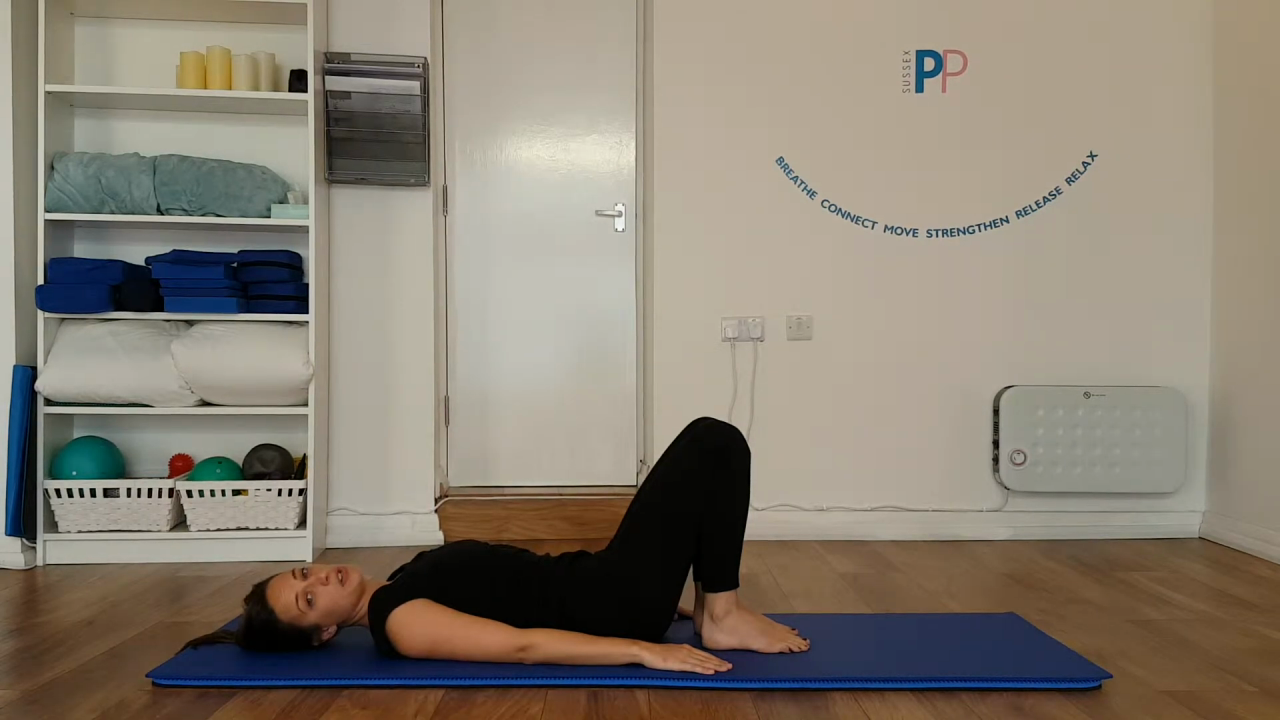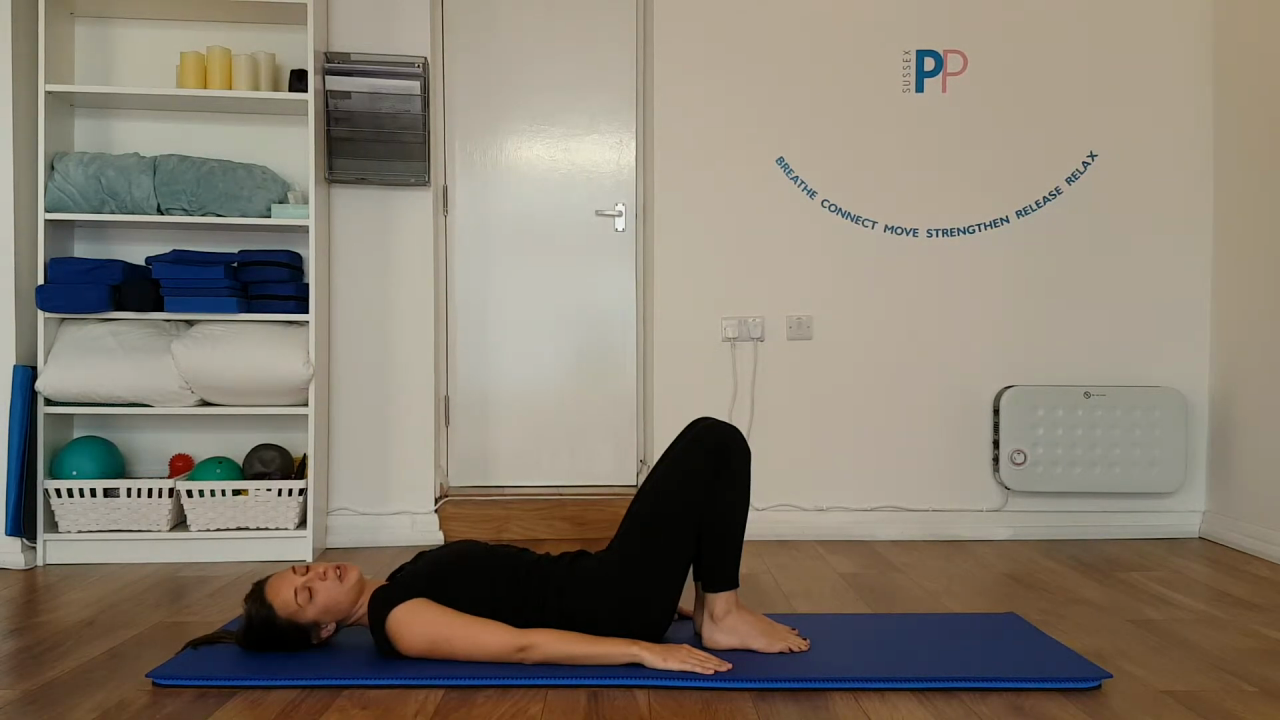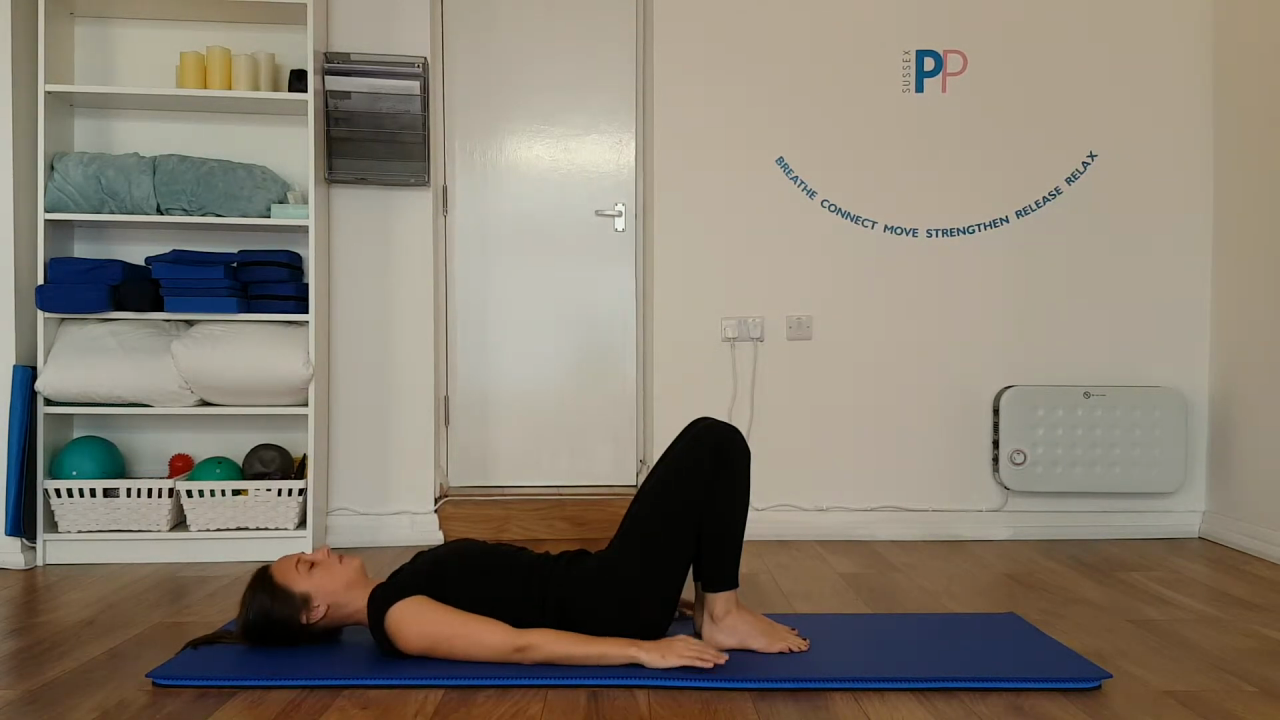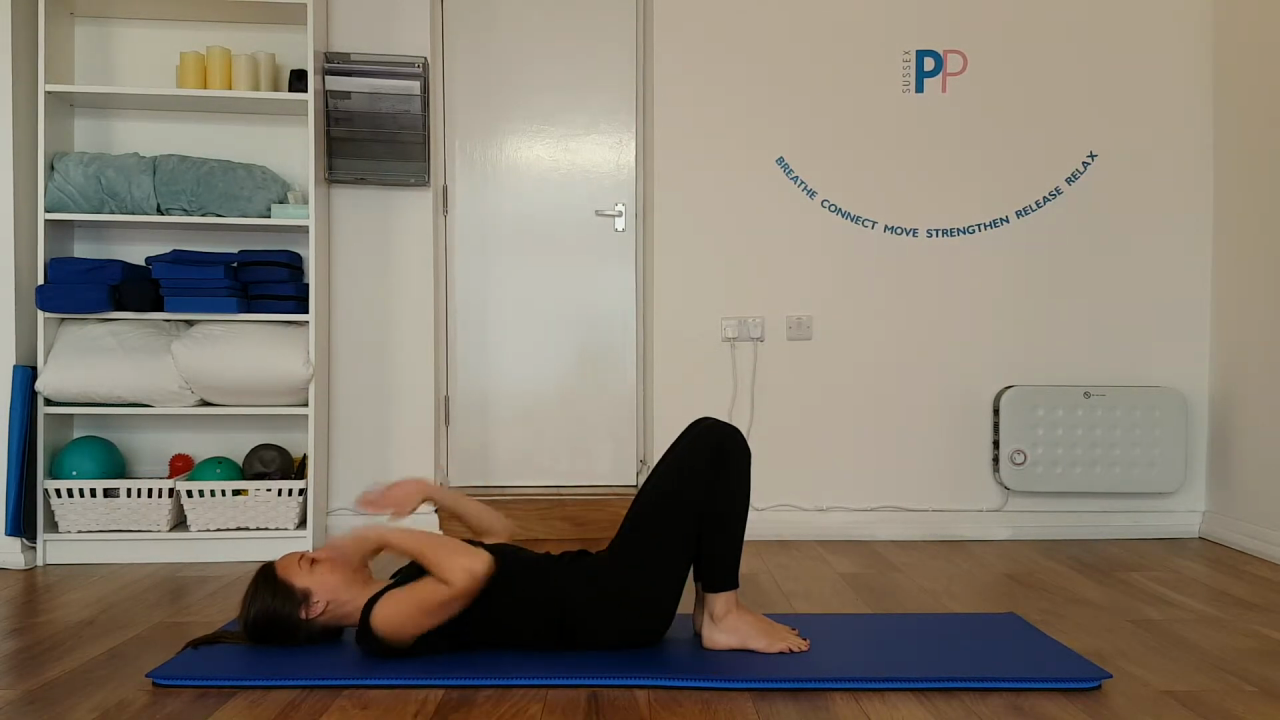
dt=0.5s
person 1, frame 1
left shoulder: (401, 588)
right shoulder: (401, 623)
right elbow: (522, 644)
left wrist: (661, 601)
right wrist: (645, 649)
left hip: (591, 581)
right hip: (611, 607)
left knee: (711, 439)
right knee: (714, 445)
left ankle: (714, 609)
right ankle: (721, 618)
person 1, frame 2
left shoulder: (400, 591)
right shoulder: (399, 624)
right elbow: (522, 645)
left wrist: (661, 602)
right wrist: (643, 649)
left hip: (595, 585)
right hip: (612, 608)
left knee: (710, 441)
right knee: (714, 445)
left ankle: (714, 609)
right ankle: (722, 619)
person 1, frame 3
left shoulder: (399, 593)
right shoulder: (398, 620)
right elbow: (521, 645)
left wrist: (664, 593)
right wrist: (642, 648)
left hip: (593, 585)
right hip: (610, 608)
left knee: (710, 441)
right knee: (714, 444)
left ankle: (715, 610)
right ankle: (723, 618)
person 1, frame 4
left shoulder: (397, 594)
right shoulder: (390, 622)
left elbow: (498, 533)
right elbow: (476, 571)
left wrist: (434, 493)
right wrist: (383, 535)
left hip: (594, 589)
right hip: (611, 611)
left knee: (711, 440)
right knee: (714, 444)
left ankle: (715, 610)
right ankle: (723, 618)
